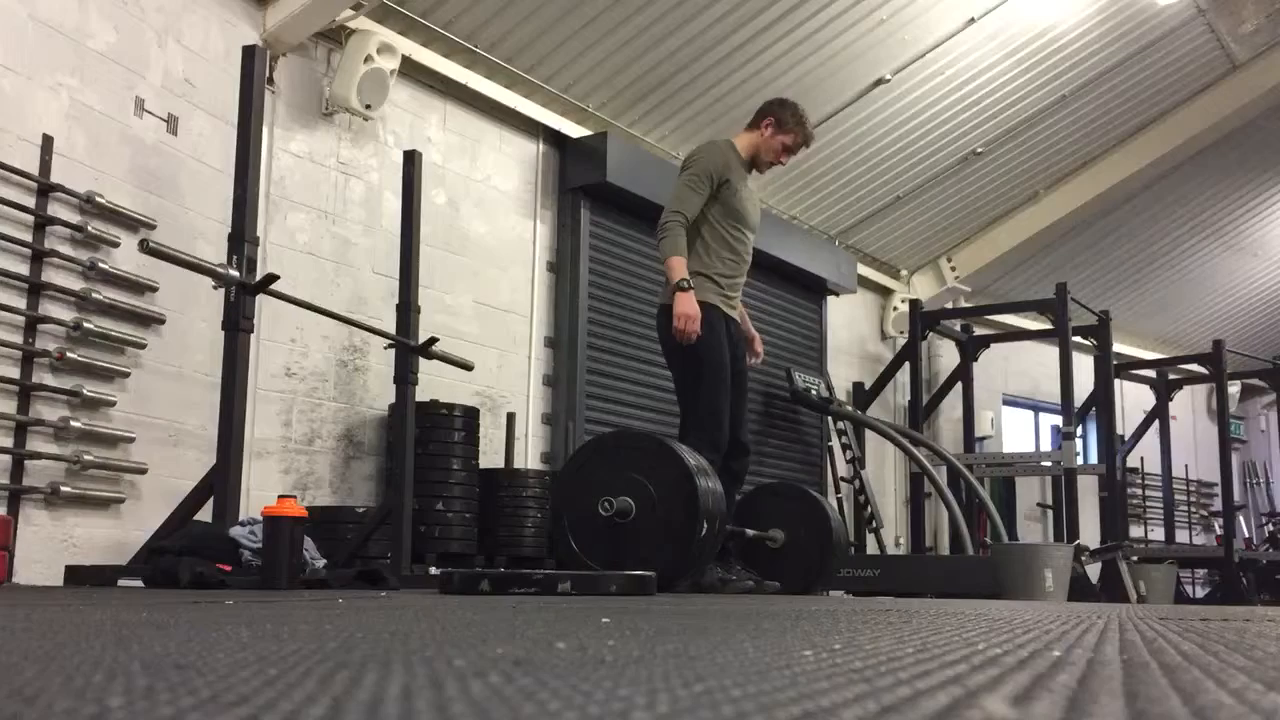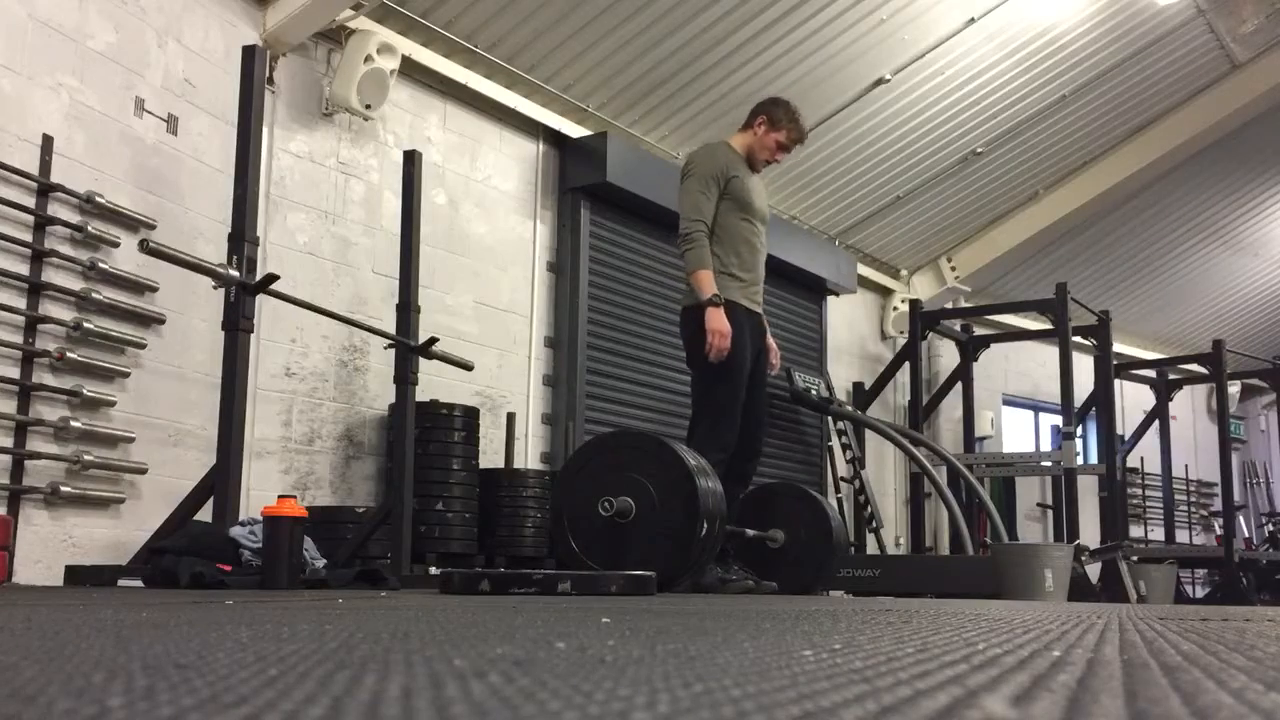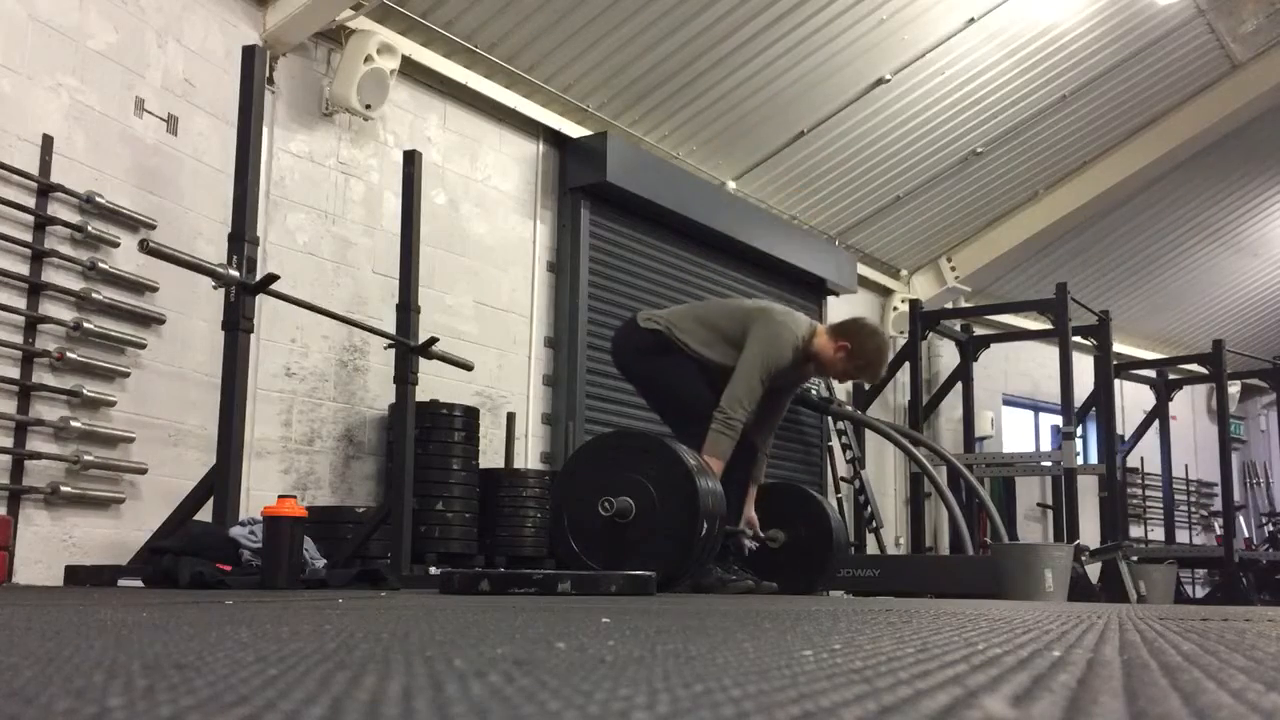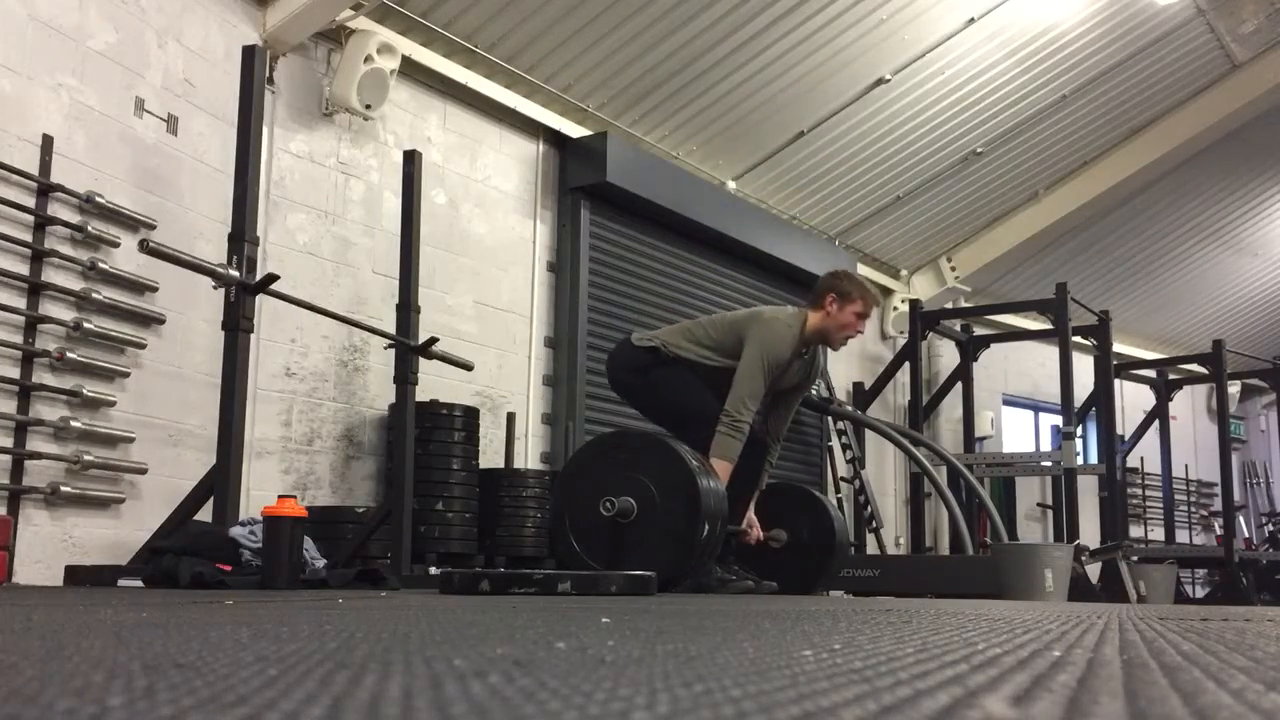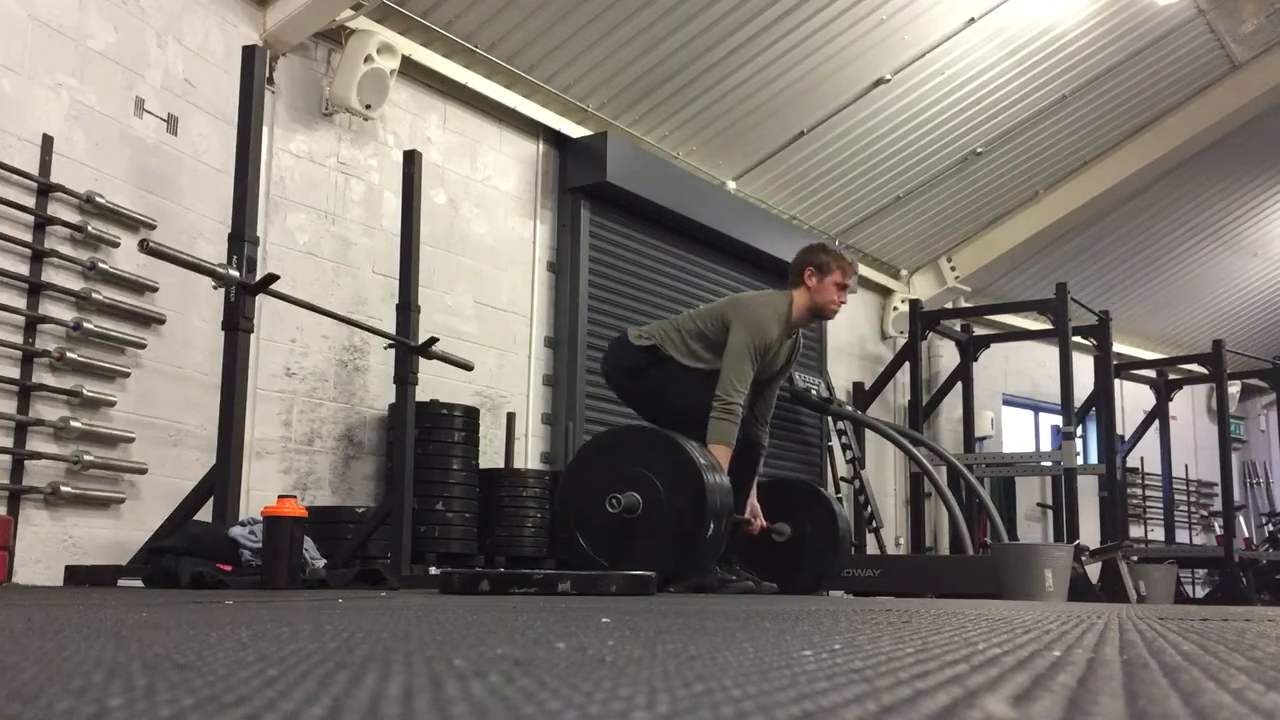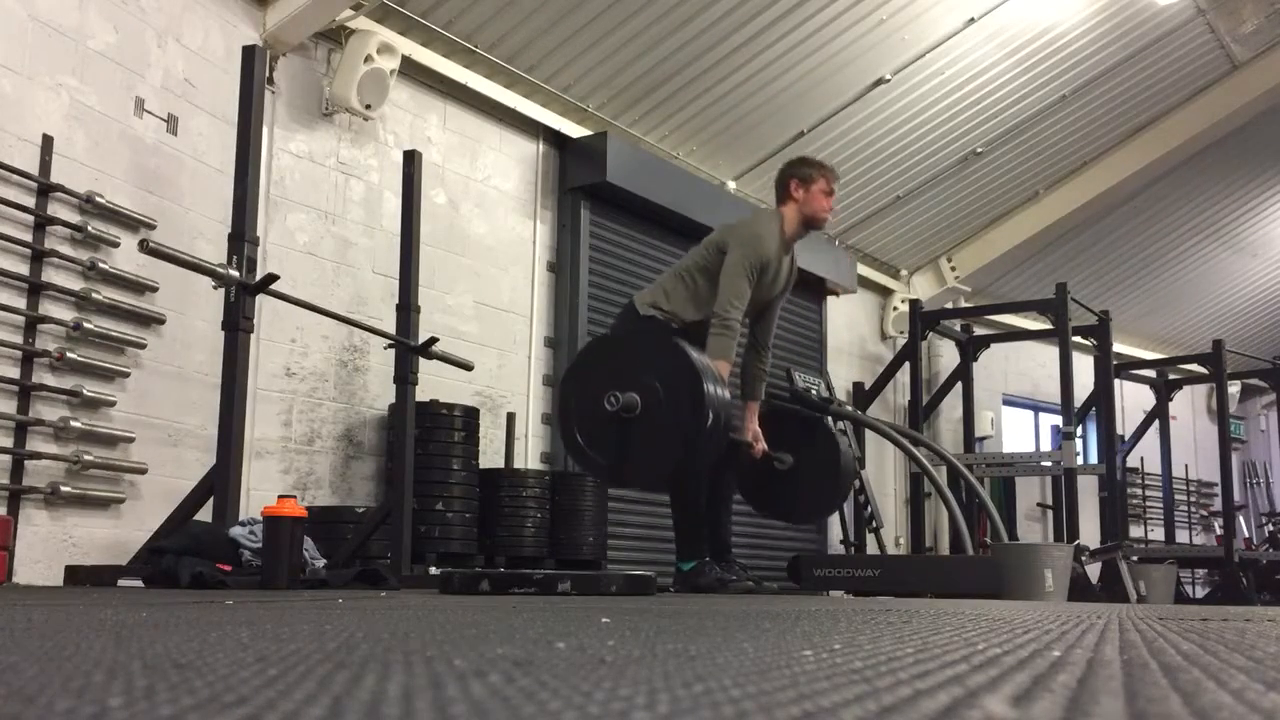
dt=0.7s
person 1, frame 1
left shoulder: (744, 186)
right shoulder: (712, 157)
right elbow: (672, 225)
left wrist: (746, 324)
right wrist: (682, 288)
left hip: (722, 322)
right hip: (694, 317)
left knee: (733, 445)
right knee: (705, 438)
left ankle: (719, 555)
person 1, frame 2
left shoulder: (752, 182)
right shoulder: (712, 159)
right elbow: (693, 237)
left wrist: (763, 330)
right wrist: (713, 305)
left hip: (746, 319)
right hip: (718, 317)
left knee: (746, 447)
right knee: (713, 441)
left ankle: (718, 556)
person 1, frame 3
left shoulder: (801, 362)
right shoulder: (781, 337)
left elbow: (760, 432)
right elbow: (730, 415)
left wrist: (746, 504)
left hip: (679, 353)
right hip: (645, 342)
left knee: (739, 444)
right knee: (710, 435)
left ankle: (720, 558)
person 1, frame 4
left shoulder: (810, 362)
right shoulder: (774, 331)
left elbow: (770, 437)
right elbow: (735, 419)
left wrist: (745, 508)
left hip: (680, 370)
right hip: (641, 360)
left knee: (752, 445)
right knee: (714, 436)
left ankle: (717, 559)
right ankle: (697, 564)
person 1, frame 5
left shoulder: (791, 341)
right shoulder: (760, 315)
left elbow: (758, 422)
right elbow: (727, 403)
left wrist: (750, 496)
left hip: (672, 368)
right hip: (636, 358)
left knee: (744, 443)
right knee: (711, 439)
left ankle: (719, 560)
person 1, frame 6
left shoulder: (787, 262)
right shoulder: (756, 235)
left elbow: (759, 346)
right elbow: (725, 320)
left wrist: (750, 418)
left hip: (682, 334)
right hip: (651, 325)
left ankle: (719, 559)
right ankle: (692, 566)
